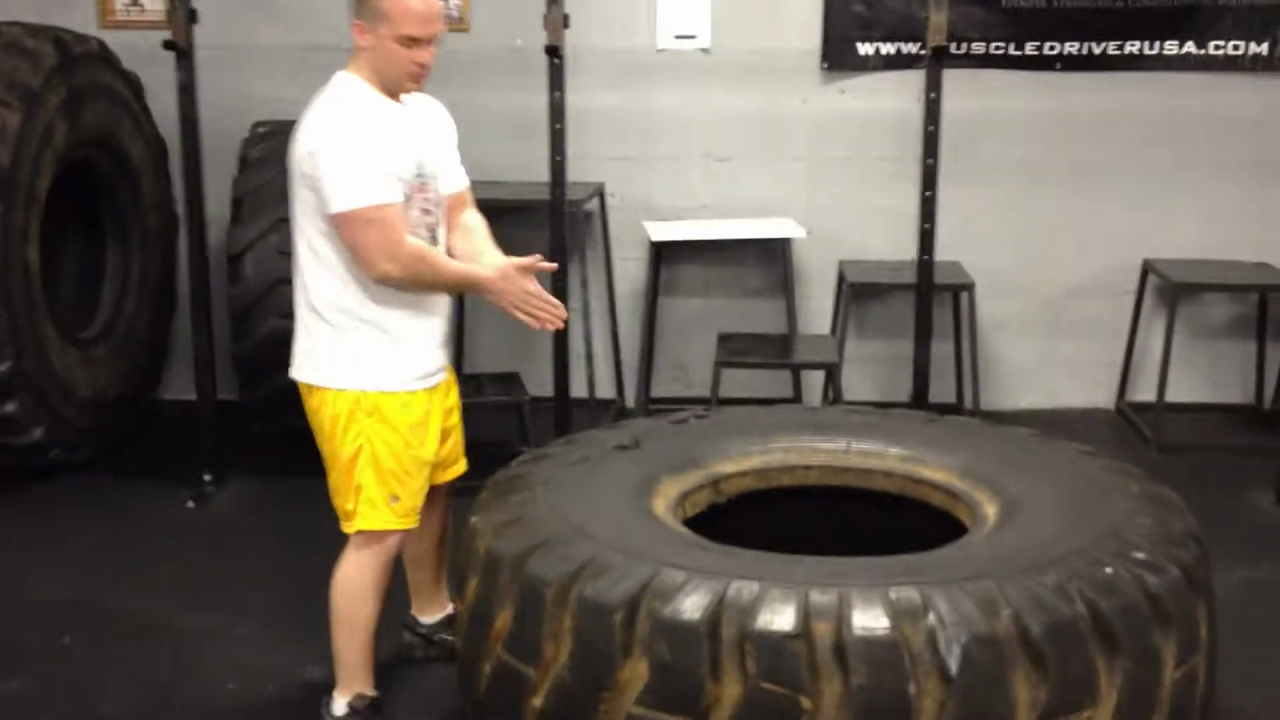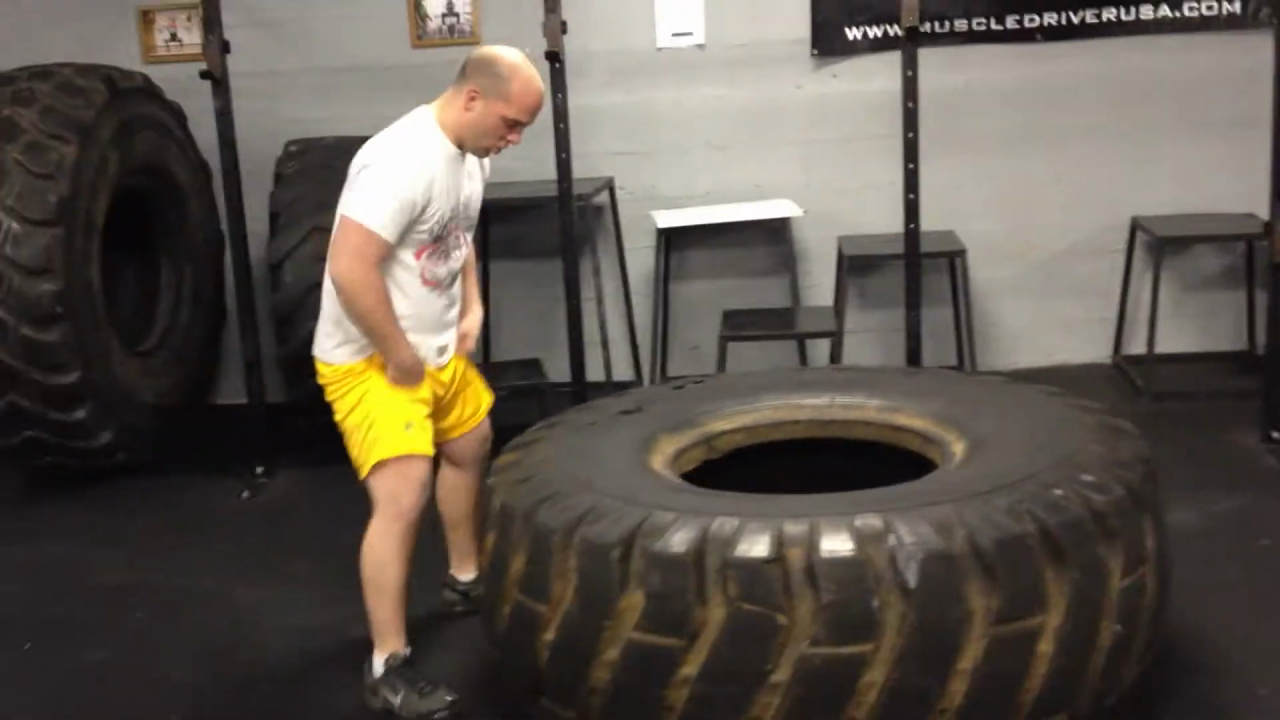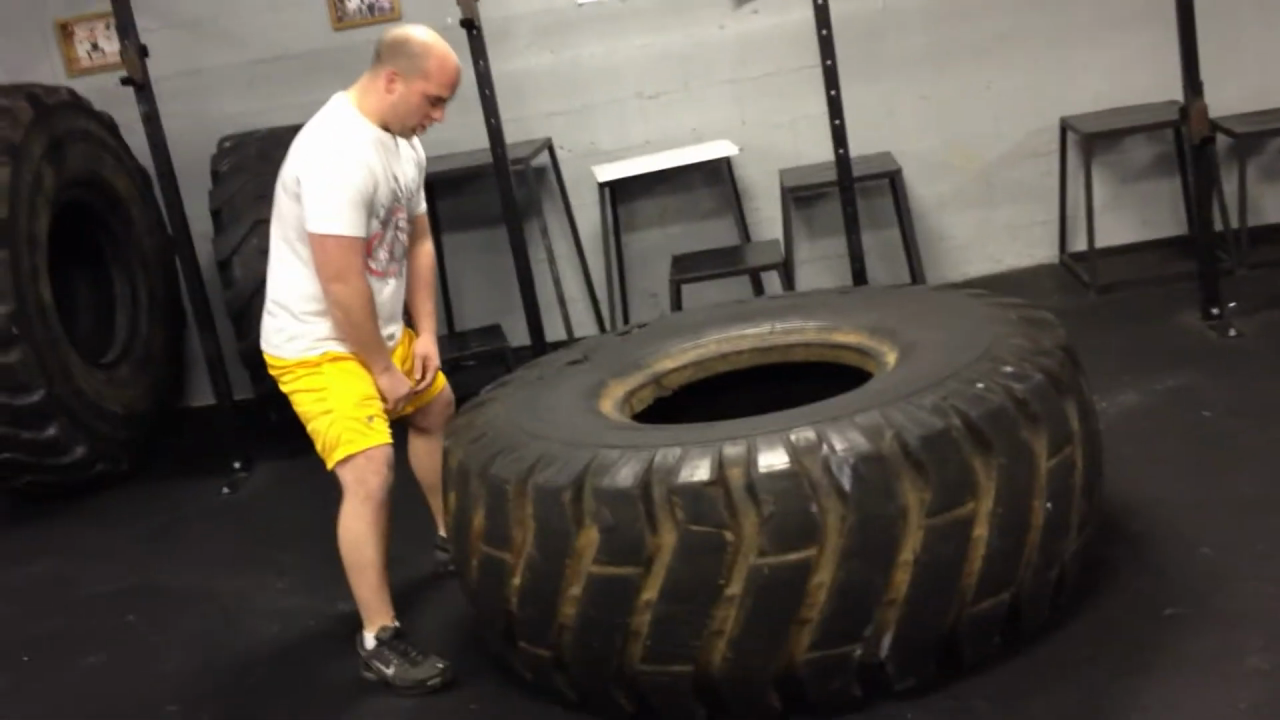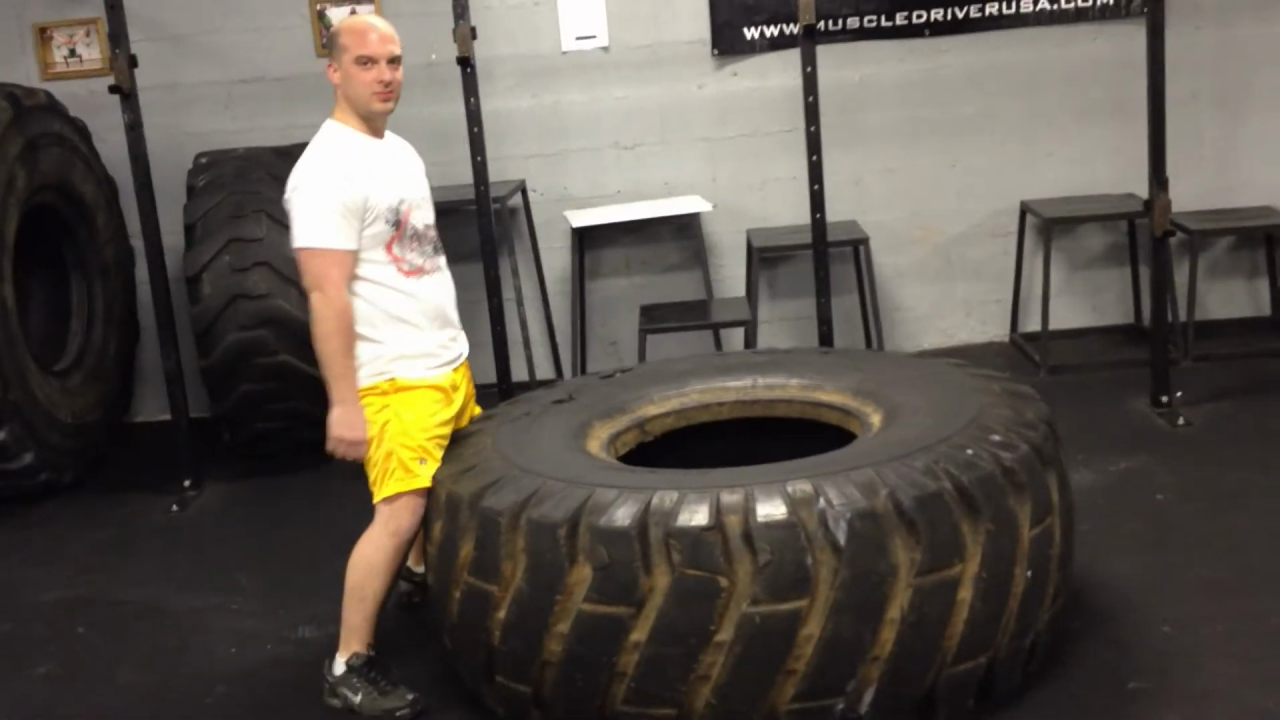
dt=1s
person 1, frame 1
left shoulder: (428, 114)
right shoulder: (343, 123)
left elbow: (458, 214)
right elbow: (388, 256)
left wrist: (497, 268)
right wrist: (487, 280)
left hip: (421, 356)
right hip: (363, 372)
left knee: (432, 494)
right knee: (377, 535)
left ankle: (430, 620)
person 1, frame 2
left shoulder: (469, 153)
right shoulder: (404, 157)
right elbow: (349, 270)
left wrist: (472, 306)
right wrist: (396, 354)
left hip: (436, 346)
right hip: (368, 357)
left knee: (470, 447)
right knee: (401, 497)
left ankle: (465, 577)
right ankle: (388, 666)
person 1, frame 3
left shoulder: (403, 142)
right shoulder: (336, 153)
left elbow: (418, 241)
right elbow: (342, 283)
left wrist: (425, 334)
right wrist: (382, 371)
left hip: (380, 329)
right hip: (316, 343)
left knee: (437, 412)
right knee: (370, 477)
left ankle: (454, 536)
right ankle: (379, 640)
person 1, frame 4
left shoulder: (400, 152)
right shoulder: (328, 171)
right elbow: (327, 296)
right wrist: (344, 402)
left hip: (447, 357)
right hip: (396, 376)
right knee: (401, 511)
left ankle: (422, 571)
